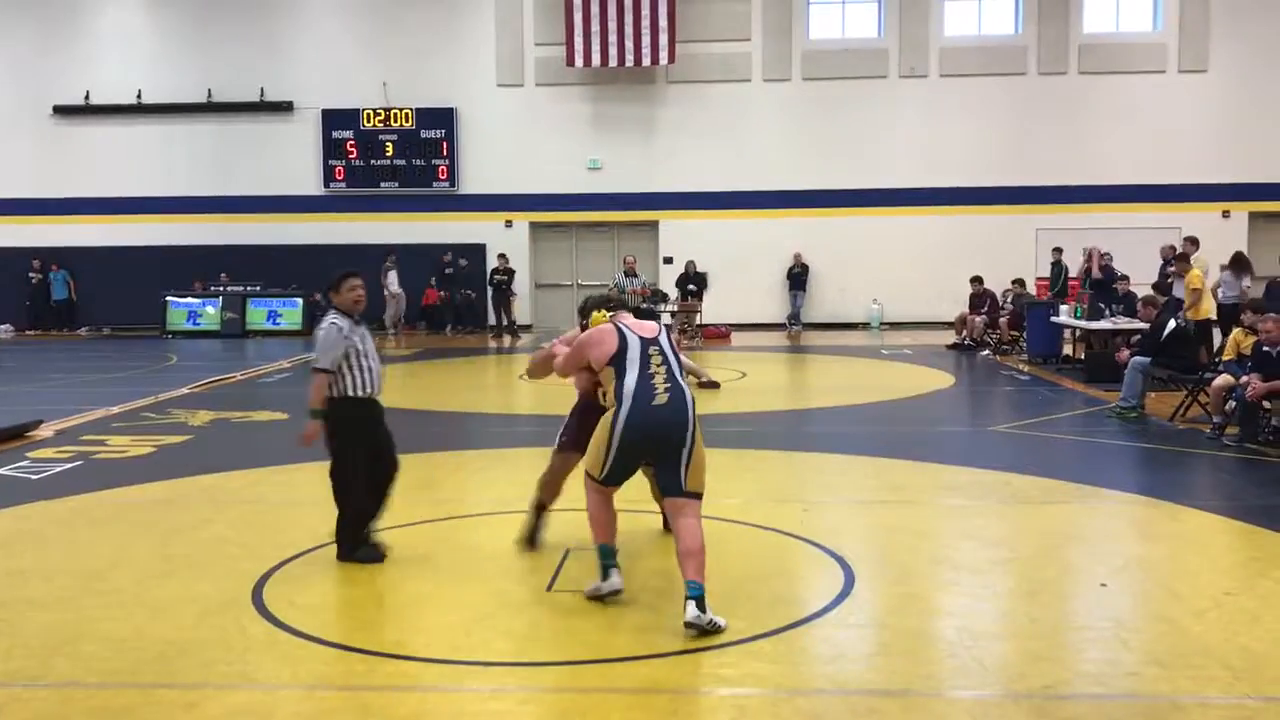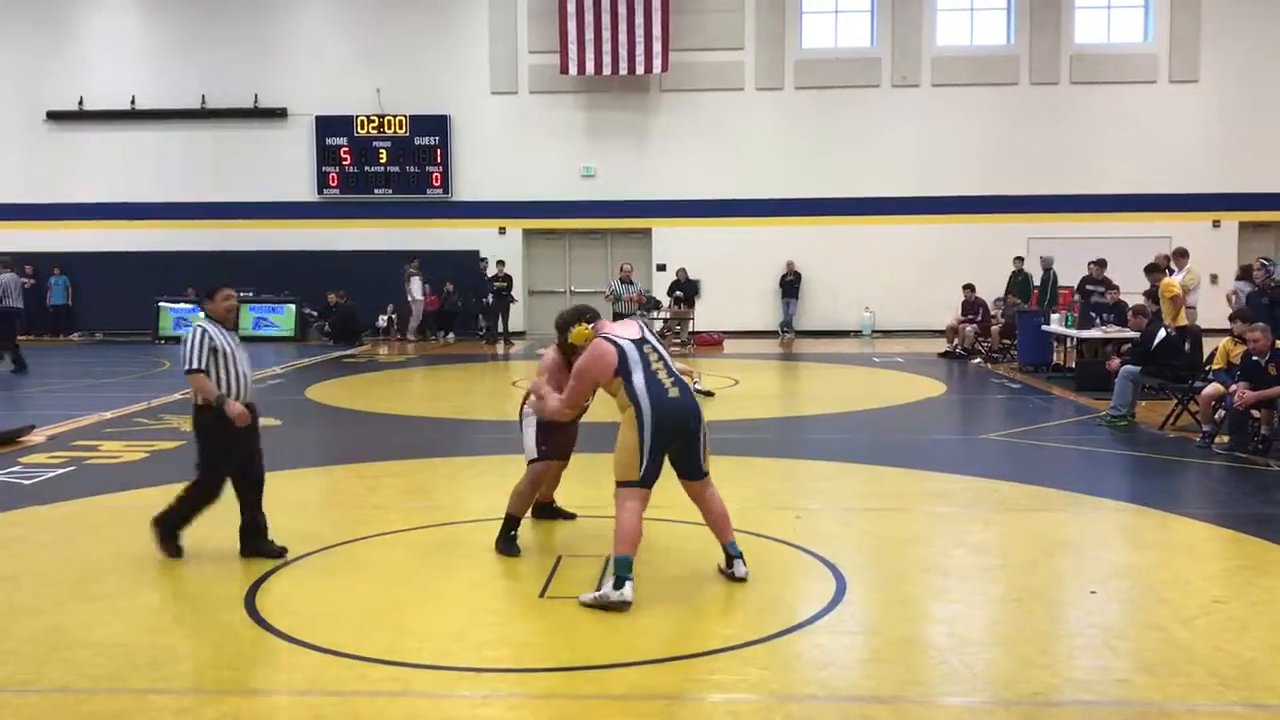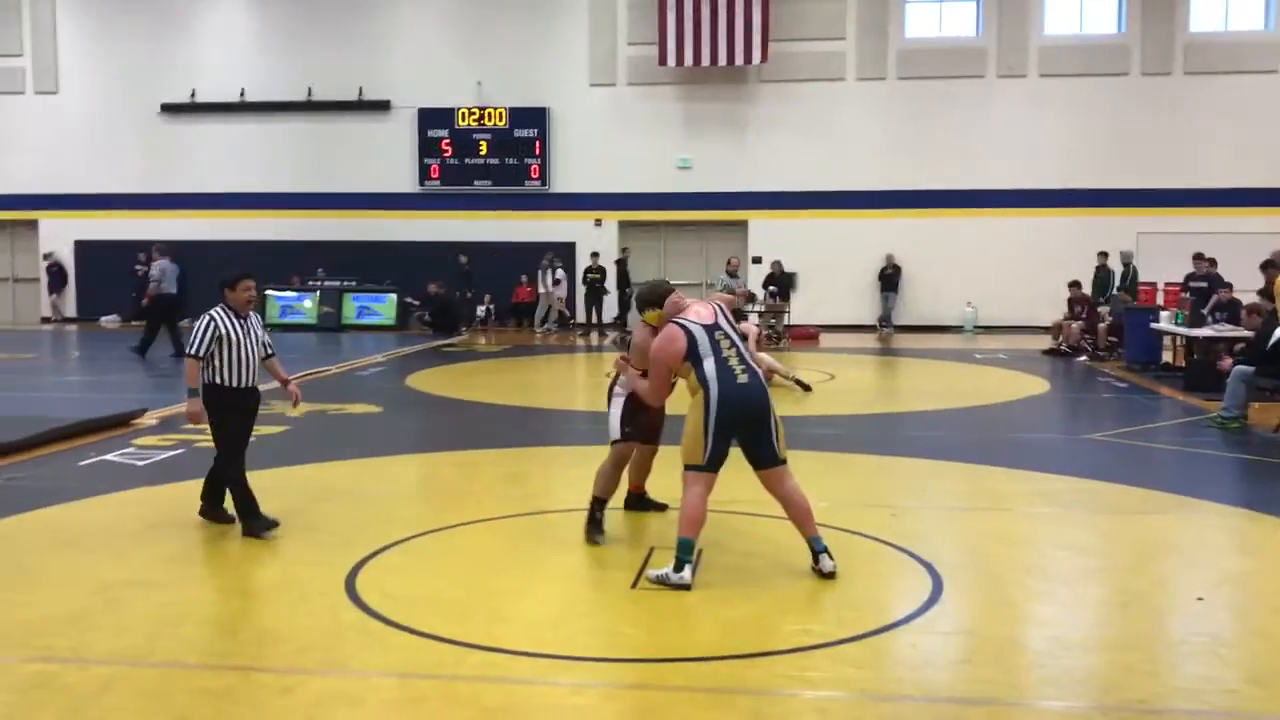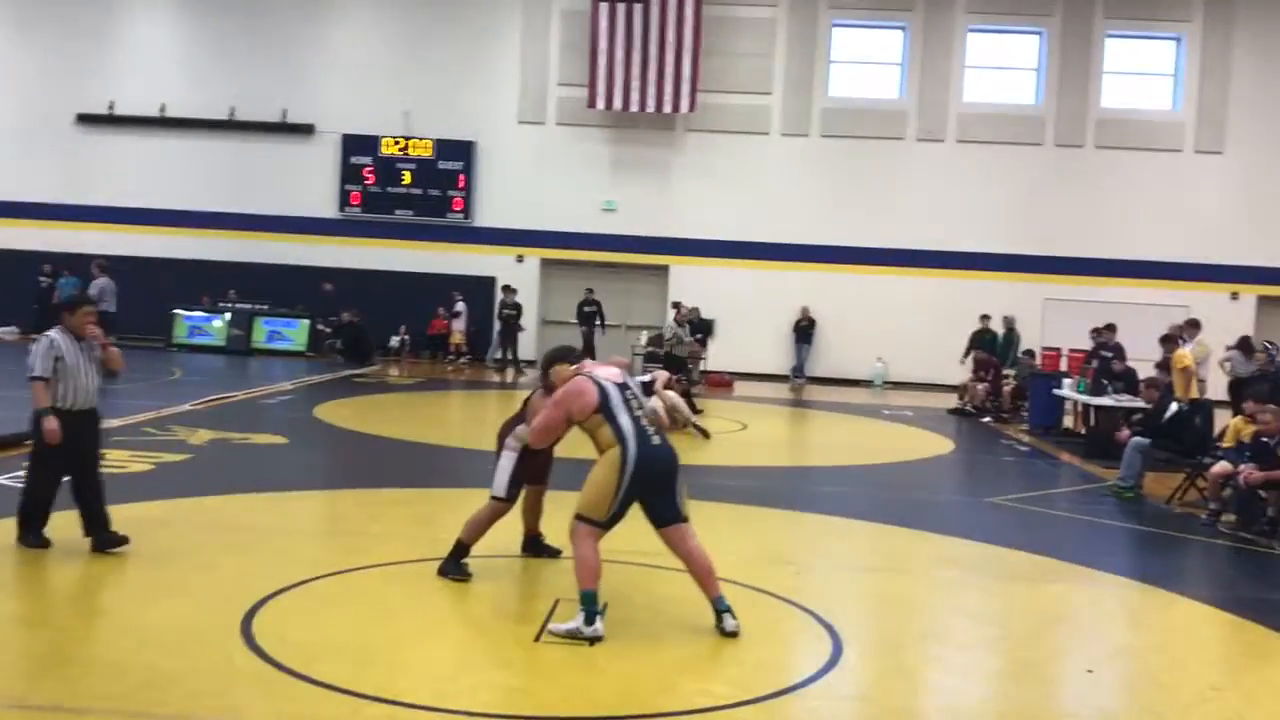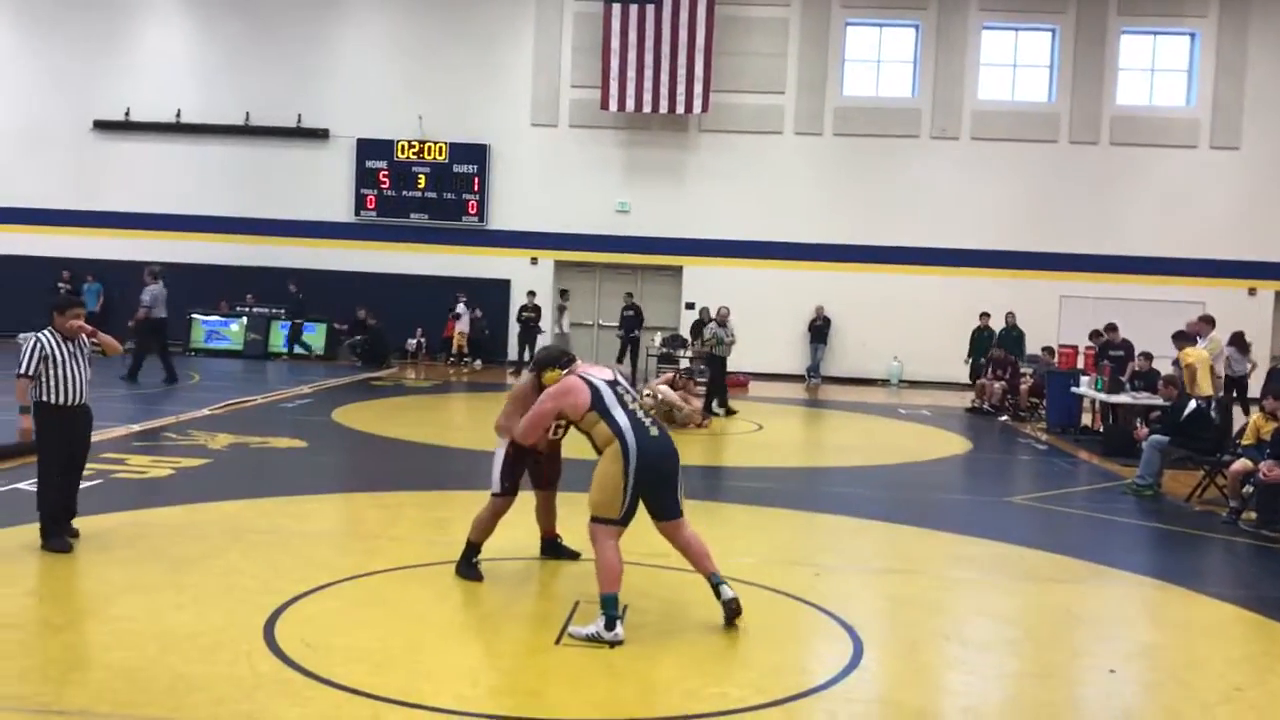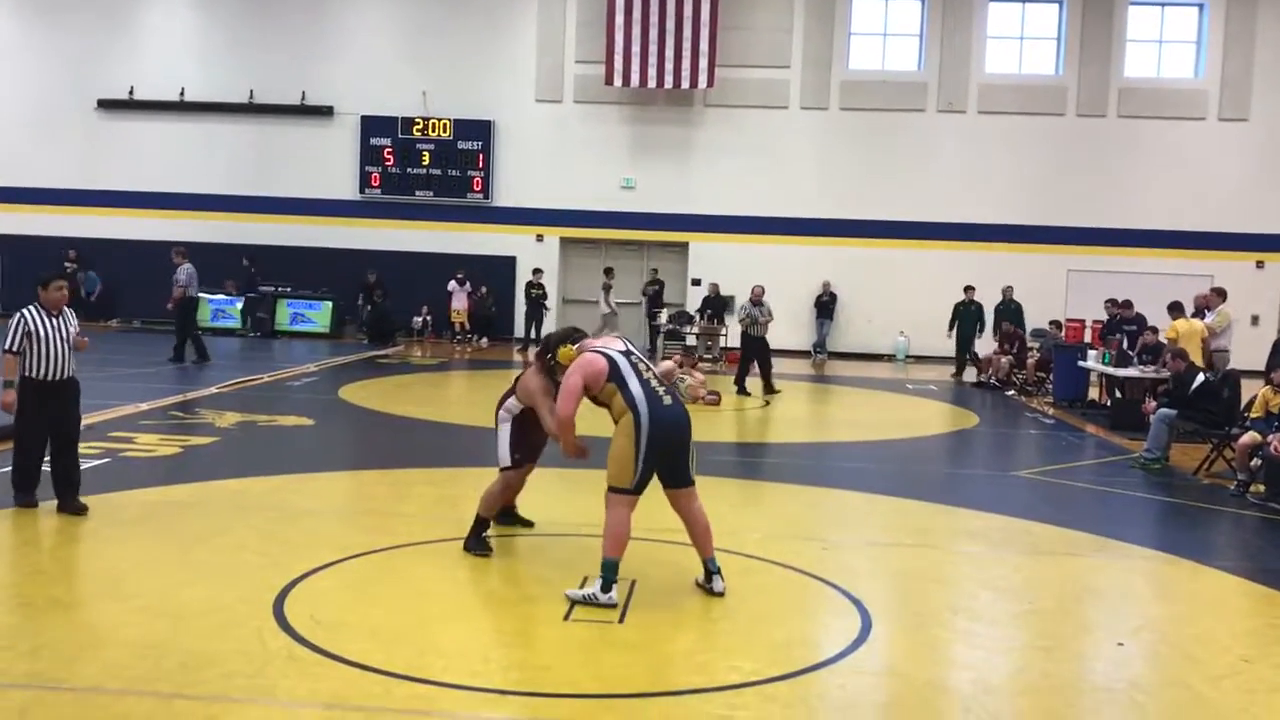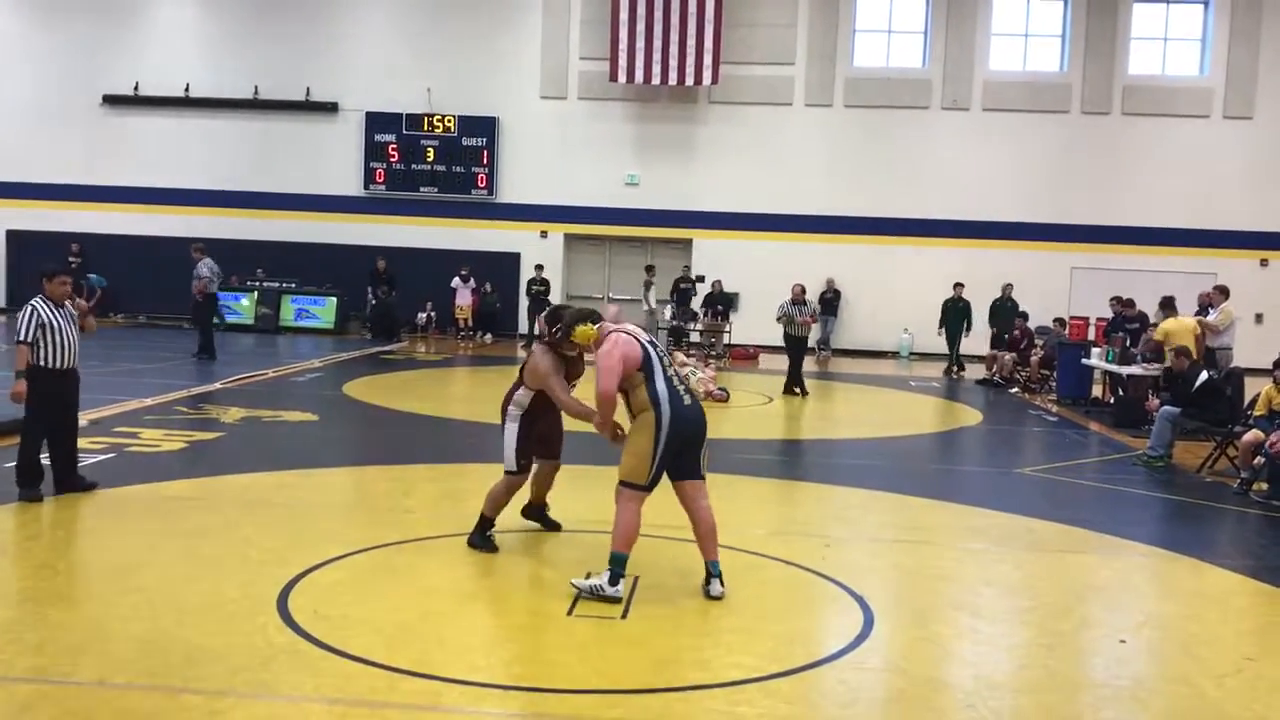
dt=0.7s
person 1, frame 1
left shoulder: (599, 336)
right shoulder: (660, 331)
left elbow: (562, 366)
left wrist: (561, 350)
left hip: (630, 420)
right hip: (680, 421)
left knee: (597, 487)
right knee: (686, 513)
left ankle: (609, 575)
right ankle: (695, 605)
person 1, frame 2
left shoulder: (591, 357)
right shoulder: (636, 324)
left elbow: (565, 408)
left wrist: (542, 393)
left hip: (647, 415)
right hip: (687, 407)
left knee: (630, 499)
right knee: (702, 488)
left ankle: (620, 585)
right ankle: (735, 561)
person 1, frame 3
left shoulder: (666, 339)
right shoulder: (715, 304)
left elbow: (655, 397)
left wrist: (628, 374)
left hip: (717, 400)
right hip: (756, 393)
left knee: (696, 483)
right knee: (780, 479)
left ankle: (681, 567)
right ankle: (821, 555)
person 1, frame 4
left shoulder: (572, 390)
right shoulder: (614, 371)
left elbow: (536, 439)
left wrist: (548, 411)
left hip: (627, 458)
right hip: (663, 454)
left knee: (584, 533)
right knee: (683, 538)
left ankle: (589, 620)
right ankle: (724, 614)
person 1, frame 5
left shoulder: (561, 390)
right shoulder: (605, 372)
left elbow: (525, 435)
left wrist: (540, 419)
left hip: (628, 453)
right hip: (663, 446)
left knee: (603, 536)
right knee: (678, 527)
left ankle: (610, 623)
right ankle: (723, 591)
person 1, frame 6
left shoulder: (580, 366)
right shoulder: (616, 342)
left elbow: (563, 414)
left wrist: (569, 444)
left hip: (642, 422)
right hip: (677, 416)
left knee: (618, 504)
right knee: (687, 500)
left ankle: (606, 587)
right ankle: (713, 575)
person 1, frame 7
left shoulder: (613, 346)
right shoulder: (628, 330)
left elbow: (605, 391)
left wrist: (605, 422)
left hip: (659, 421)
right hip: (692, 415)
left knee: (628, 498)
right knee: (697, 499)
left ankle: (613, 581)
right ankle: (714, 578)
person 2, frame 1
left shoulder: (356, 325)
right shoulder: (333, 327)
right elbow: (322, 375)
right wrist: (315, 417)
left hip: (365, 407)
right hip: (344, 411)
left knee: (385, 468)
right knee: (350, 478)
left ankle: (357, 532)
right ankle: (352, 545)
person 2, frame 2
left shoulder: (229, 333)
right shoulder: (201, 332)
right elbow: (195, 376)
right wrist: (225, 403)
left hip: (241, 416)
right hip: (215, 418)
left knee: (252, 478)
right knee: (211, 481)
left ankle: (255, 540)
right ankle: (167, 526)
person 2, frame 3
left shoulder: (254, 320)
right shoulder: (212, 320)
left elbow: (267, 355)
right elbow: (193, 359)
left wrist: (286, 383)
right wrist: (193, 397)
left hip: (247, 395)
right hip: (221, 397)
left knee: (230, 455)
right knee: (233, 456)
left ankle: (211, 504)
right ankle: (250, 516)
person 2, frame 4
left shoulder: (93, 341)
right shoulder: (50, 342)
left elbow: (117, 366)
right elbow: (38, 381)
left wrist: (104, 344)
right wrist: (46, 416)
left hip: (86, 418)
right hip: (58, 419)
left knee: (89, 476)
right knee: (44, 476)
left ankle: (100, 533)
right ankle: (29, 529)
person 2, frame 5
left shoulder: (83, 340)
right shoulder: (39, 342)
left elbow: (117, 350)
right elbow: (24, 379)
left wrist: (92, 332)
right wrist: (24, 414)
left hip: (80, 413)
right hip: (50, 416)
left knee: (73, 472)
right knee: (50, 475)
left ankle: (63, 521)
right ankle: (51, 534)
person 2, frame 6
left shoulder: (69, 314)
right shoulder: (25, 318)
left wrist: (82, 344)
left hip: (66, 388)
right hip: (34, 389)
left knee: (67, 443)
right knee: (30, 443)
left ankle: (68, 497)
right ankle: (24, 491)
person 2, frame 7
left shoulder: (68, 306)
right shoulder: (34, 310)
left elbow: (90, 329)
right elbow: (23, 345)
left wrist: (85, 314)
right wrist: (20, 378)
left hip: (67, 376)
right hip: (43, 379)
left knee: (67, 429)
right knee: (34, 431)
left ankle: (66, 478)
right ankle: (28, 485)
person 3, frame 1
right shoulder: (576, 340)
right elbow: (533, 371)
right wrist: (551, 353)
right hip: (590, 409)
left knee: (653, 465)
right knee: (561, 464)
right ankle: (538, 515)
person 3, frame 2
right shoulder: (553, 360)
left hip: (567, 416)
right hip: (541, 415)
left knee: (559, 463)
right knee: (539, 470)
left ankle: (544, 505)
right ankle: (508, 531)
person 3, frame 3
right shoulder: (645, 337)
right hip: (628, 394)
left knee: (649, 449)
right knee: (621, 452)
left ankle: (635, 497)
right ankle: (594, 517)
person 3, frame 4
right shoulder: (544, 401)
right hip: (517, 444)
left knee: (537, 490)
right knee: (499, 505)
left ankle: (532, 541)
right ankle: (453, 560)
person 3, frame 5
right shoulder: (528, 387)
right elbow: (502, 426)
left hip: (549, 444)
right hip: (516, 442)
left knee: (547, 496)
right knee: (499, 503)
left ankle: (550, 544)
right ankle: (467, 559)
person 3, frame 6
left shoulder: (565, 366)
right shoulder: (539, 381)
right elbow: (550, 424)
left hip: (535, 416)
right hip: (514, 418)
left knee: (526, 467)
right knee: (510, 476)
left ankle: (505, 510)
right ankle: (476, 534)
person 3, frame 7
left shoulder: (569, 346)
right shoulder: (545, 361)
right elbow: (564, 401)
right wrist: (600, 420)
left hip: (548, 412)
right hip: (522, 415)
left knee: (550, 464)
right knee: (516, 477)
left ankle: (535, 507)
right ankle: (480, 532)
